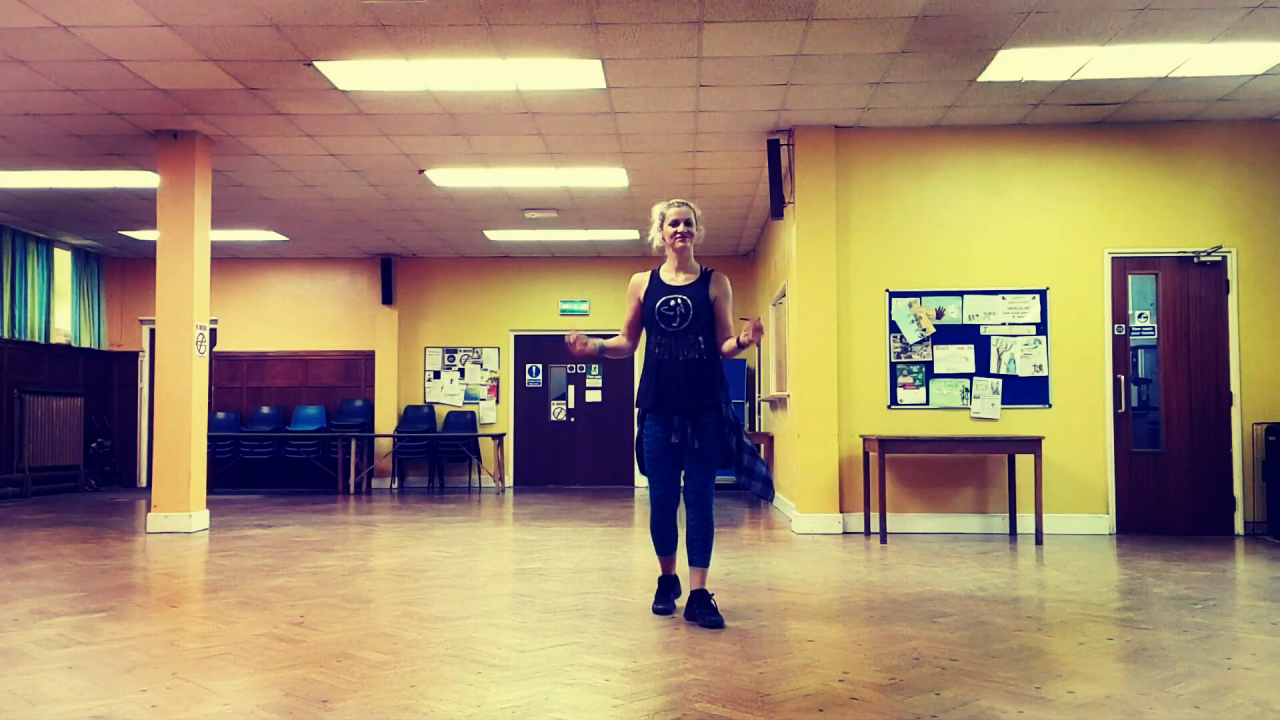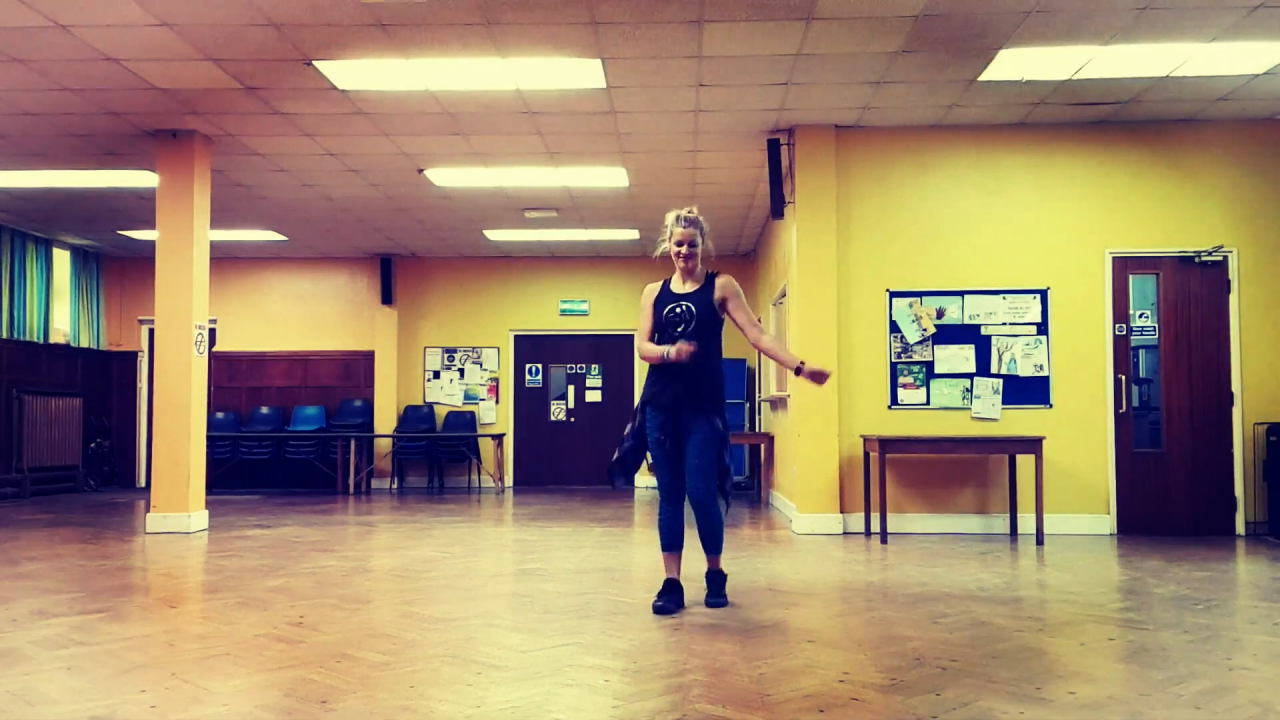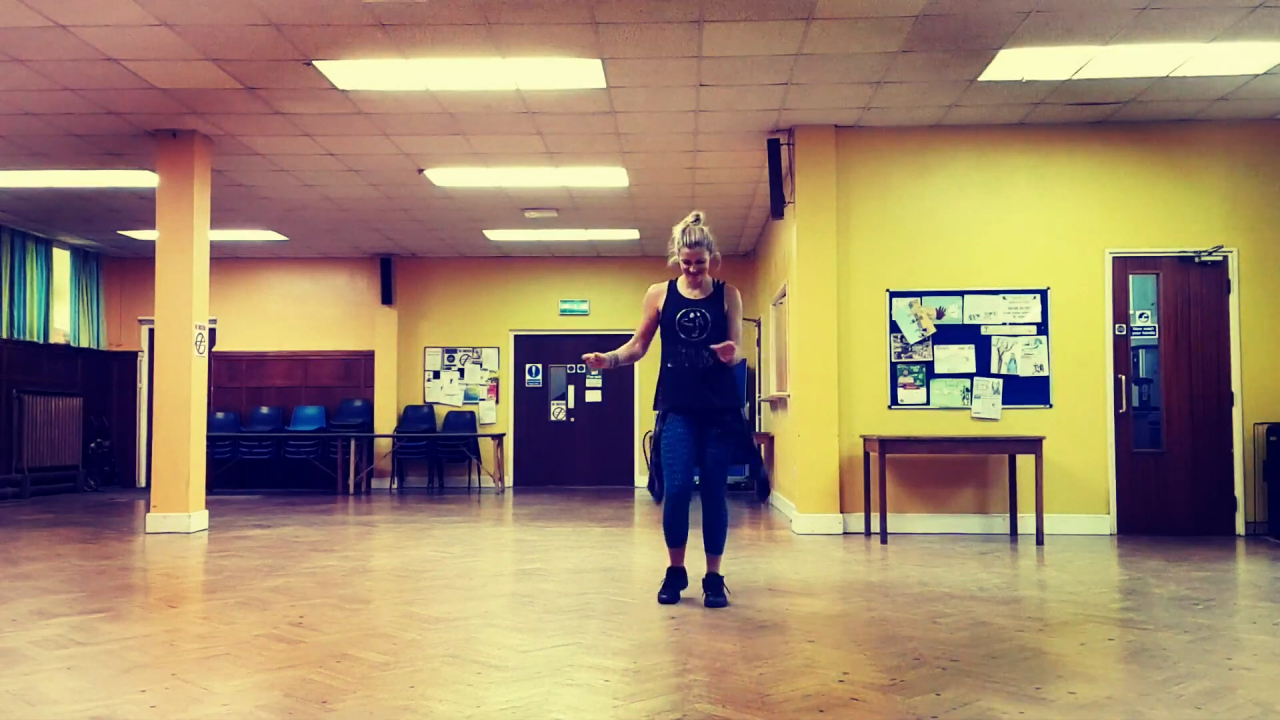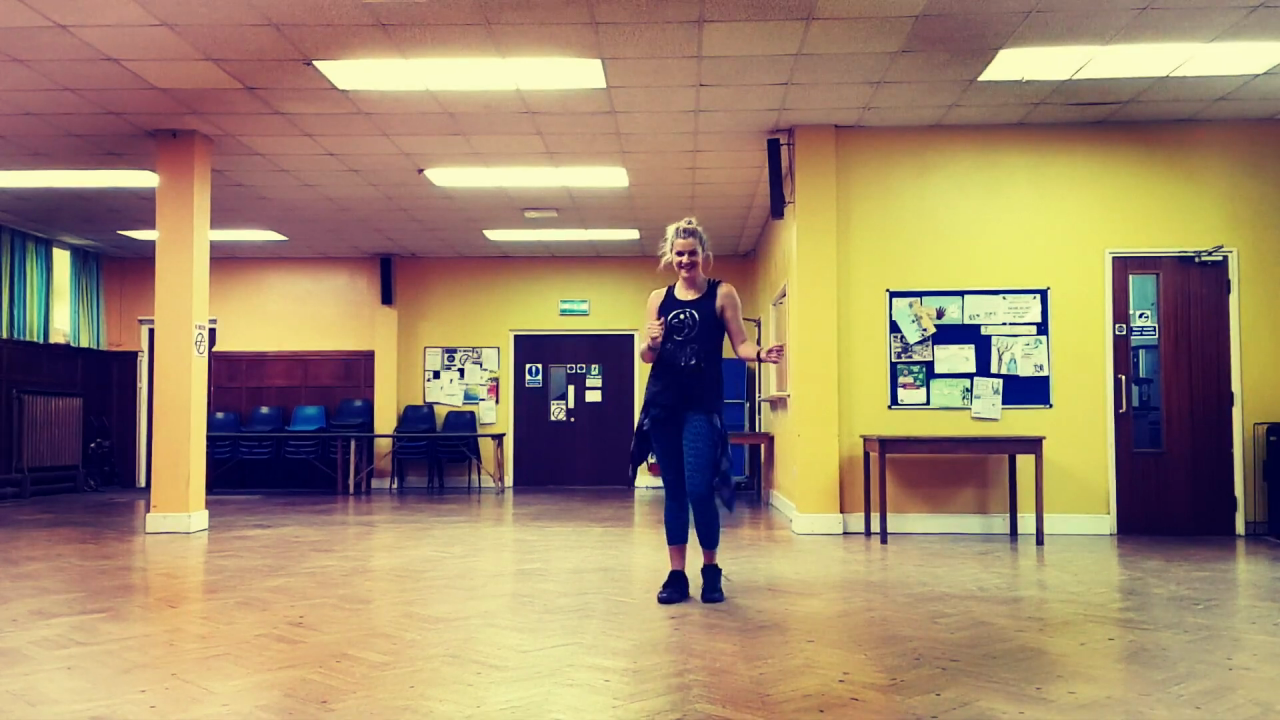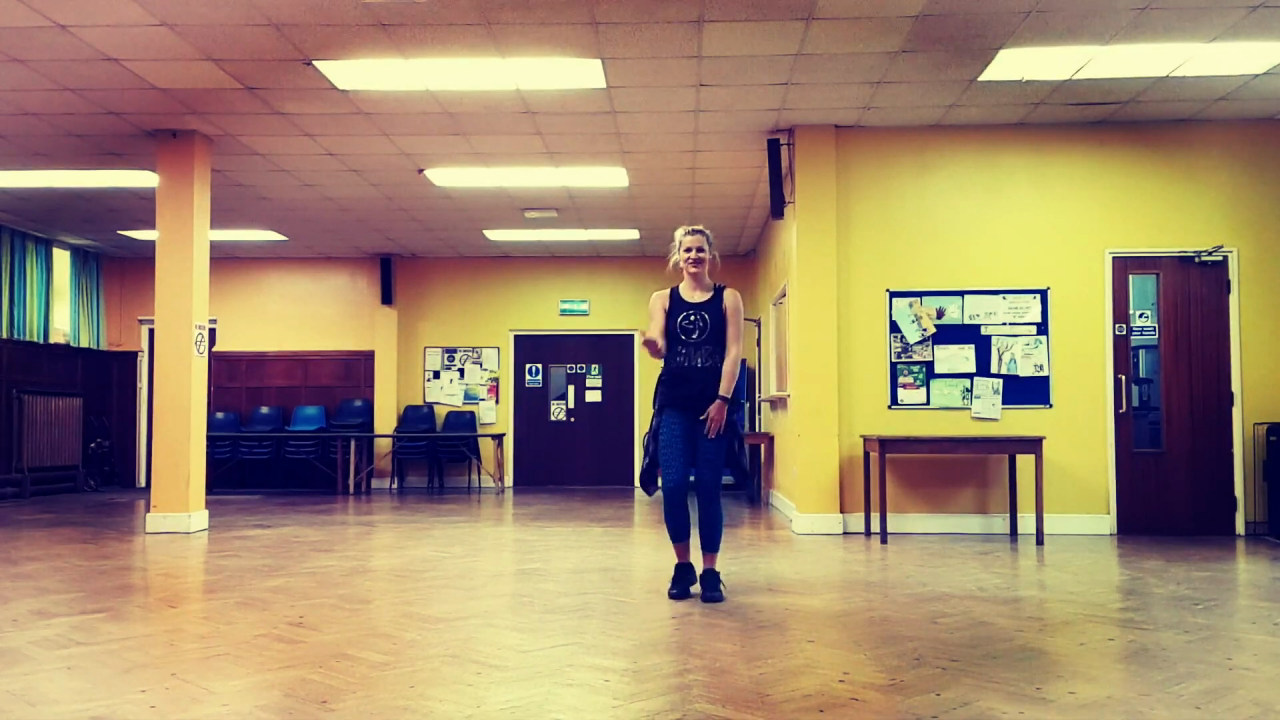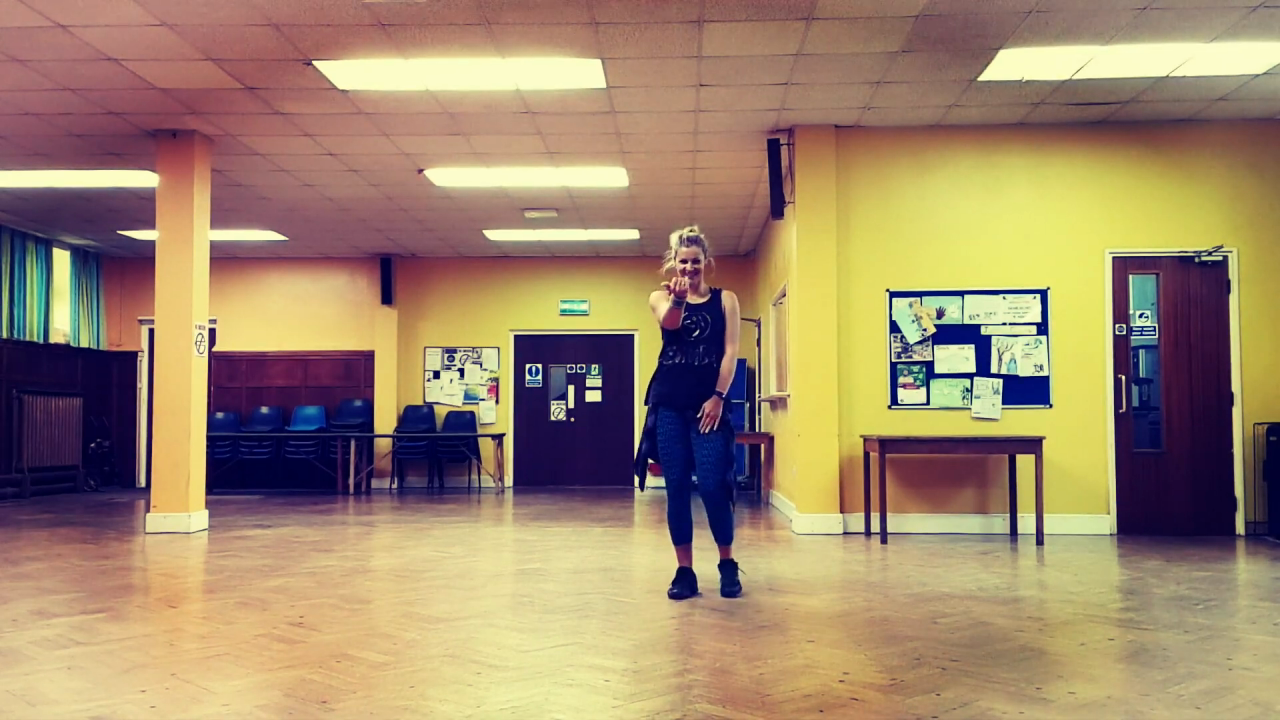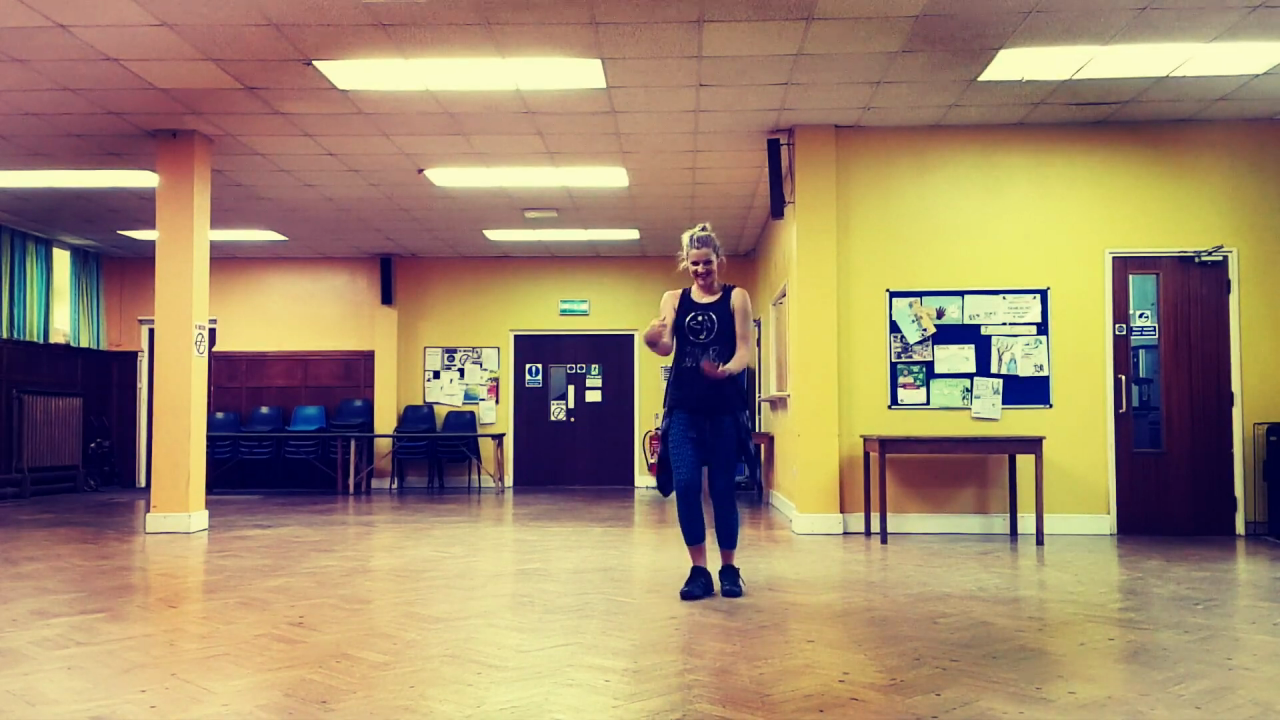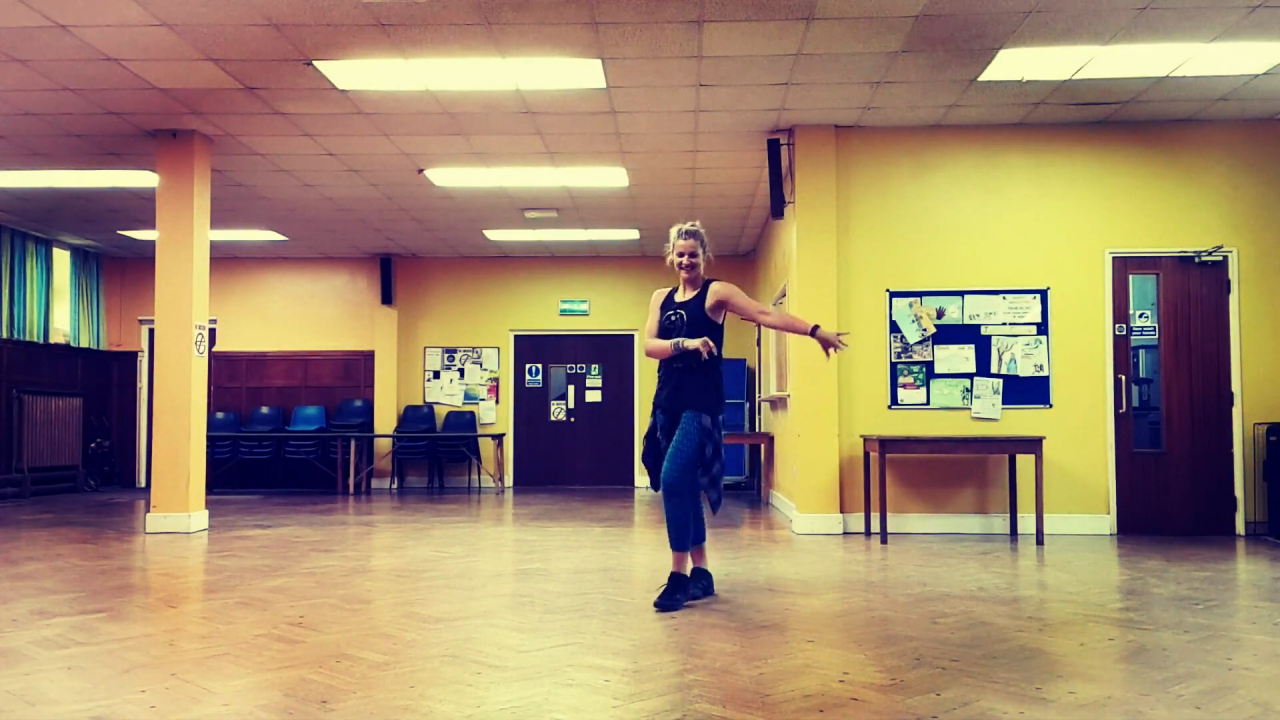
dt=0.5s
person 1, frame 1
left shoulder: (715, 283)
right shoulder: (642, 283)
left elbow: (723, 344)
right elbow: (627, 342)
left wrist: (744, 341)
right wrist: (594, 346)
left hip: (704, 403)
right hip: (657, 402)
left knee: (698, 497)
right knee: (661, 497)
left ankle: (698, 595)
right ankle: (667, 579)
person 1, frame 2
left shoulder: (722, 286)
right shoulder: (654, 291)
left elbow: (756, 335)
right elbow: (642, 348)
left wrist: (798, 366)
right wrist: (668, 352)
left hip: (704, 404)
right hip: (659, 403)
left knee: (701, 493)
right knee: (669, 493)
left ankle: (715, 572)
right ankle: (671, 583)
person 1, frame 3
left shoulder: (728, 295)
right shoulder: (659, 294)
left elbow: (735, 352)
right elbow: (637, 346)
left wrist: (731, 355)
right wrist: (609, 359)
left hip: (719, 405)
right hip: (676, 405)
left knee: (713, 492)
right knee: (675, 490)
left ankle: (713, 578)
right ankle: (676, 571)
person 1, frame 4
left shoulder: (722, 294)
right shoulder: (658, 298)
left elbow: (739, 343)
right elbow: (646, 356)
left wrist: (760, 354)
right wrist: (651, 342)
left hip: (702, 403)
right hip: (661, 402)
left knee: (699, 488)
right knee: (673, 488)
left ankle: (711, 568)
right ankle: (676, 574)
person 1, frame 5
left shoulder: (728, 297)
right shoulder: (663, 298)
left elbow: (734, 352)
right elbow: (661, 350)
left wrist: (723, 400)
right wrist: (652, 344)
left hip: (711, 402)
right hip: (673, 402)
left knee: (708, 488)
right knee: (673, 486)
left ankle: (710, 573)
right ankle: (683, 567)
person 1, frame 6
left shoulder: (725, 299)
right shoulder: (661, 297)
left elbow: (731, 351)
right elbow: (670, 322)
left wrist: (718, 397)
right wrist: (679, 299)
left hip: (709, 401)
right hip: (669, 401)
left knee: (713, 485)
right knee: (677, 487)
left ankle: (727, 563)
right ankle: (684, 570)
person 1, frame 7
left shoulder: (736, 297)
right shoulder: (673, 299)
left elbow: (746, 350)
right elbow: (664, 349)
left wrist: (728, 370)
right wrist: (653, 337)
left hip: (725, 406)
right hip: (683, 404)
left knee: (723, 486)
right knee: (685, 485)
left ankle: (729, 569)
right ankle: (699, 571)
person 1, frame 8
left shoulder: (717, 292)
right shoulder: (661, 297)
left elbow: (765, 314)
right elbow: (649, 345)
left wrist: (815, 330)
right wrist: (685, 343)
left hip: (701, 403)
right hip: (667, 404)
left knee: (673, 479)
right knee: (683, 485)
left ankle: (679, 576)
right ankle: (700, 573)
